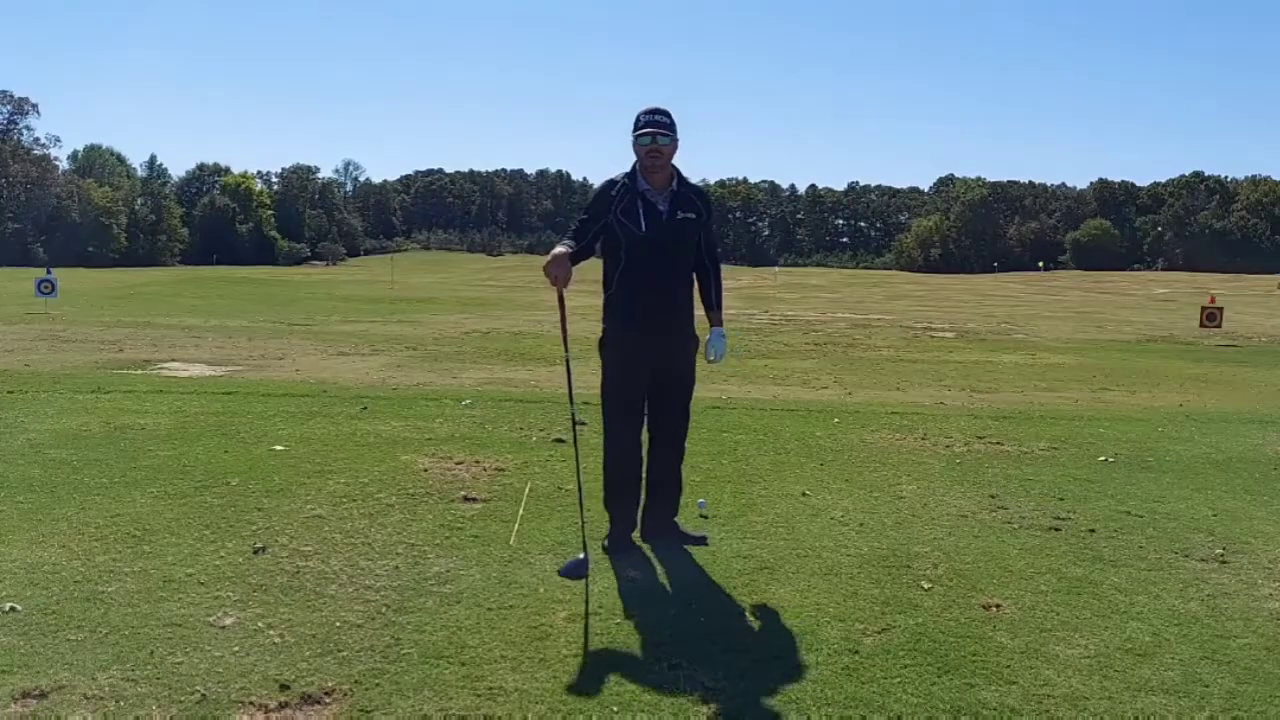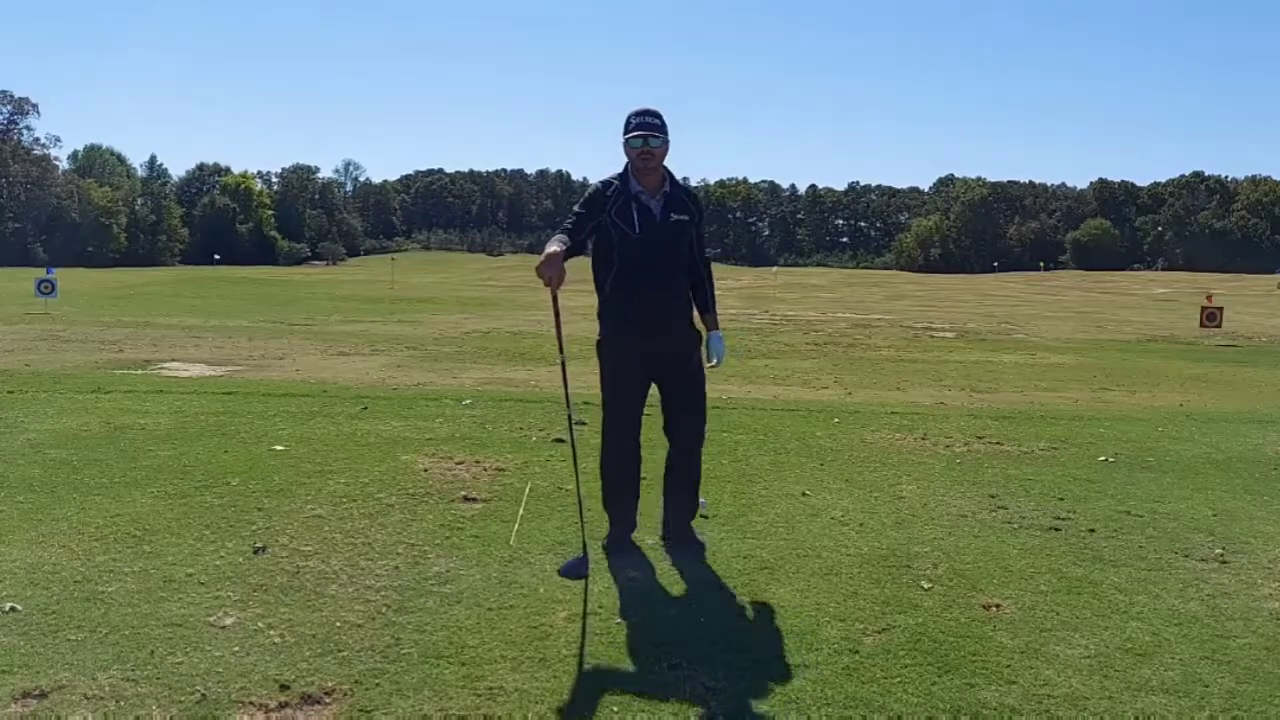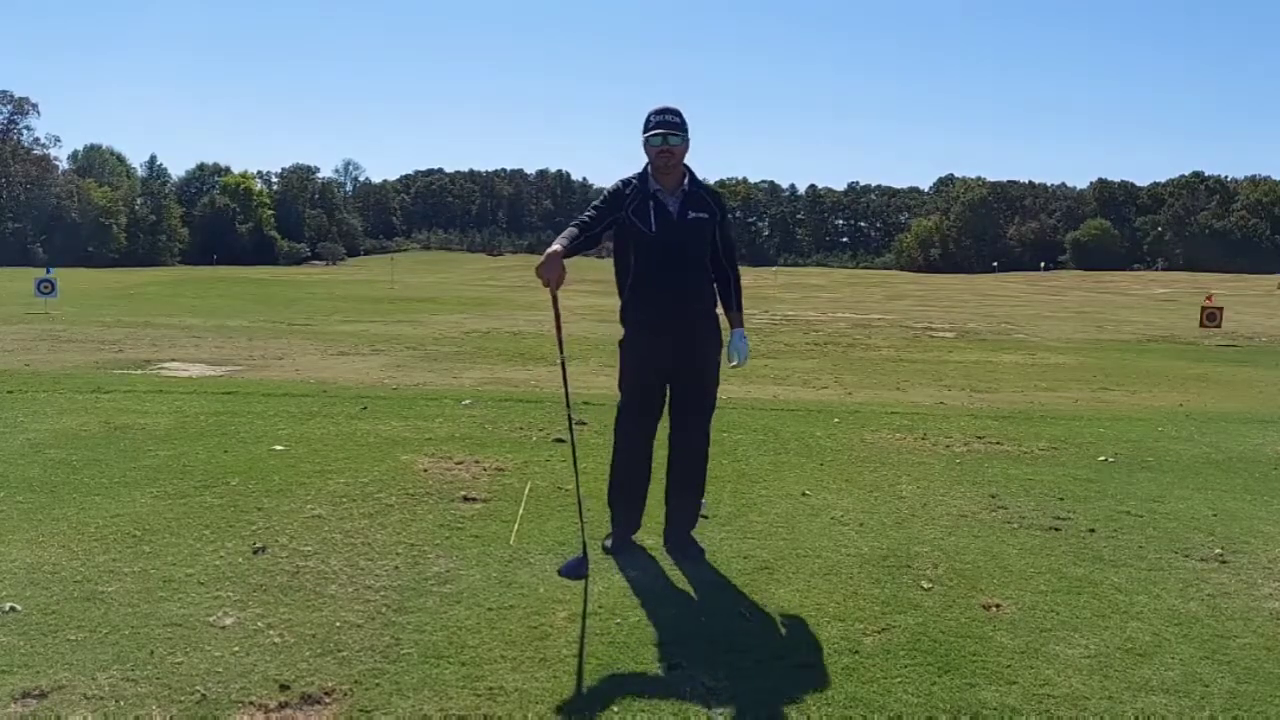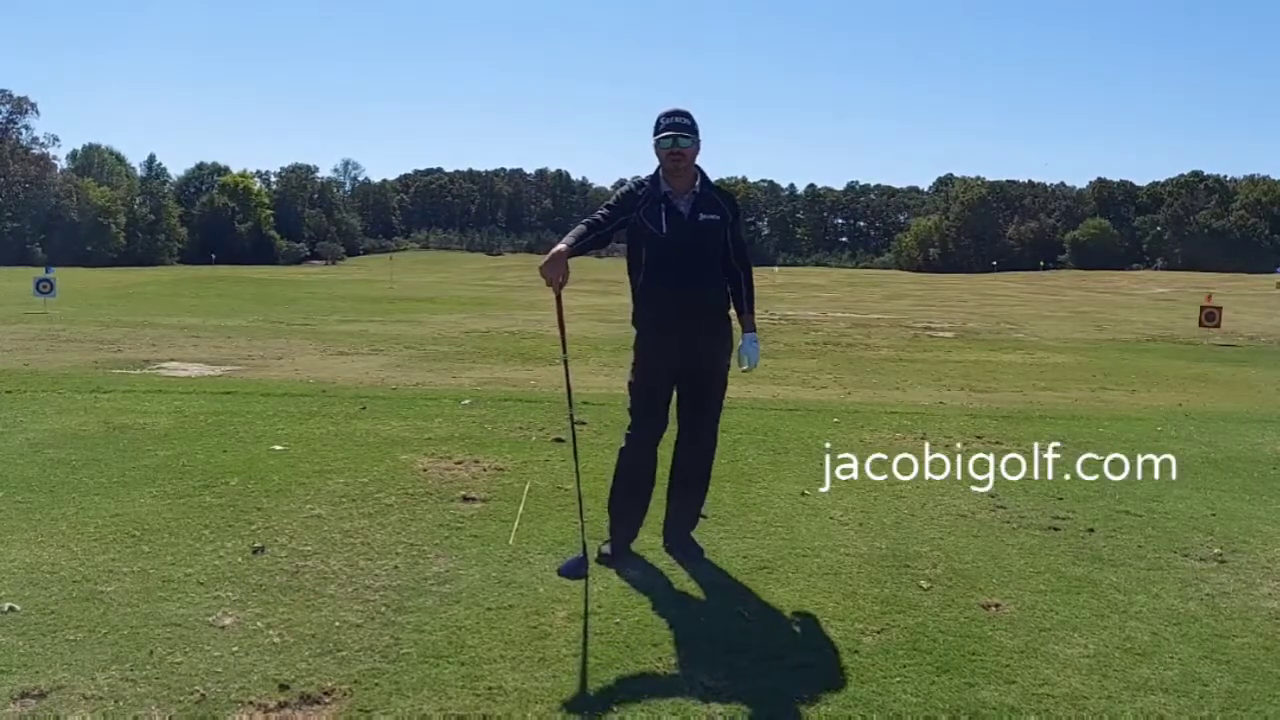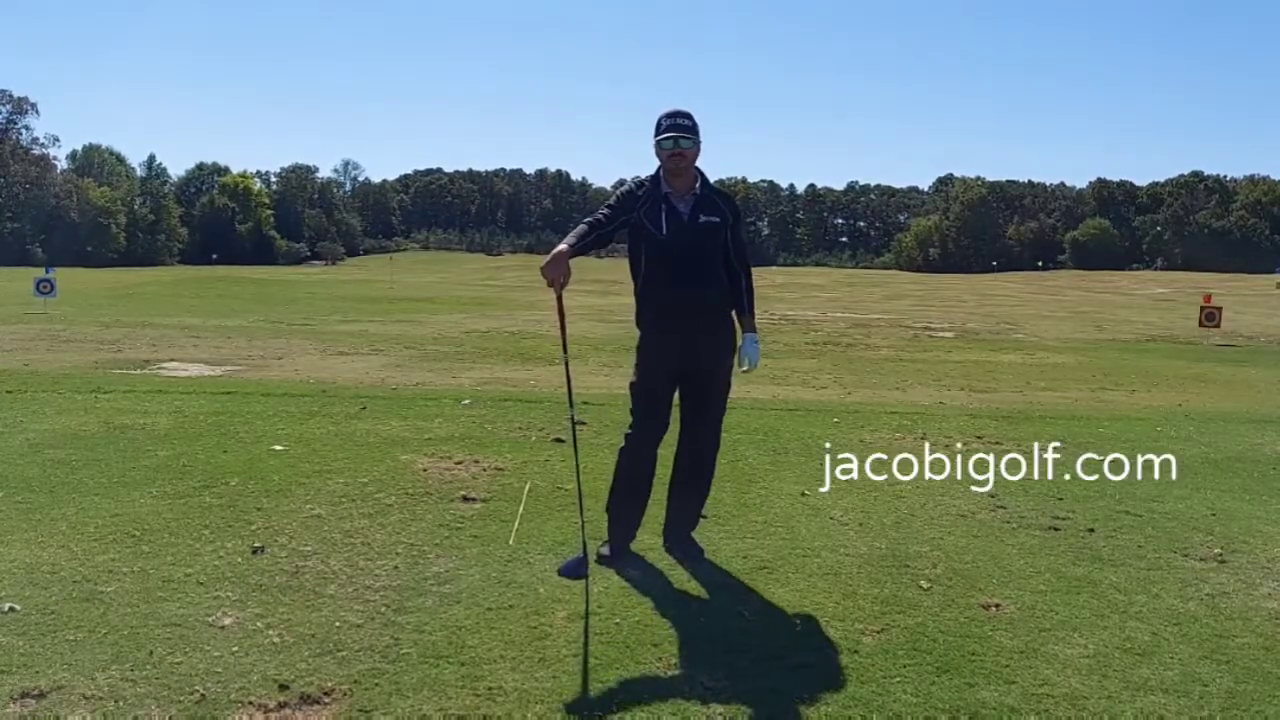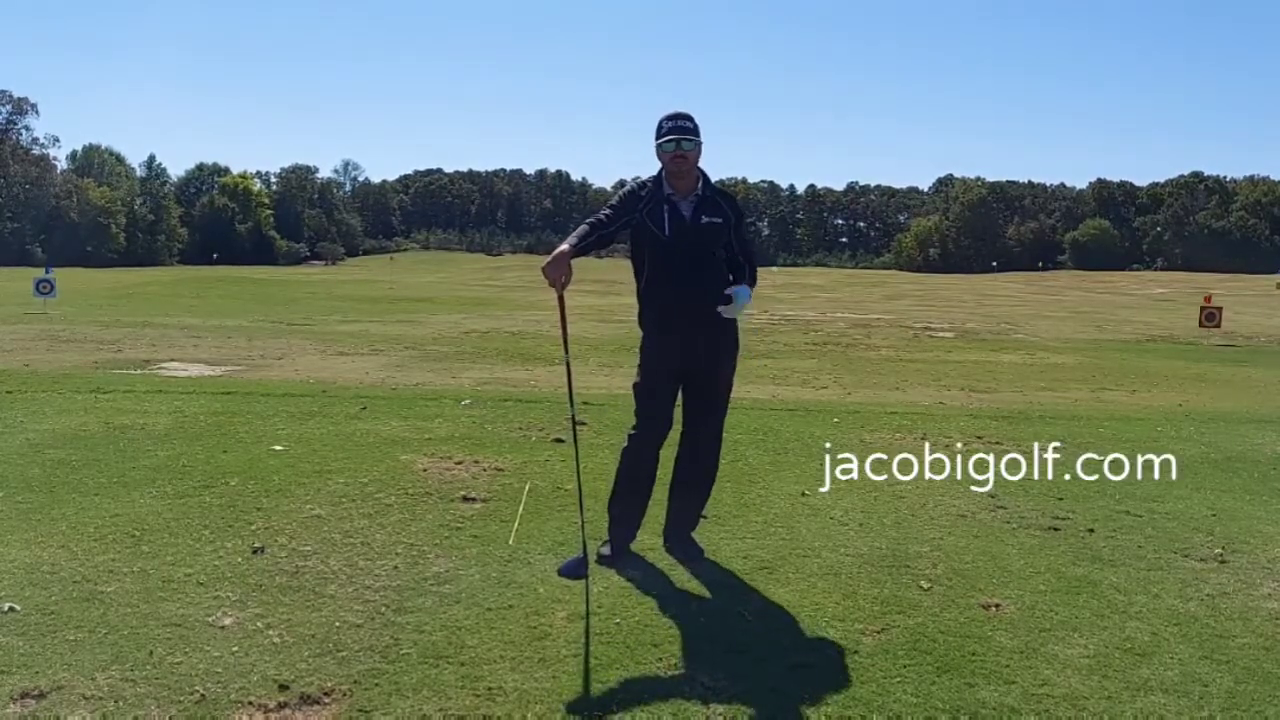
dt=0.5s
person 1, frame 1
left shoulder: (695, 200)
right shoulder: (612, 194)
left elbow: (707, 264)
right elbow: (583, 235)
left wrist: (716, 324)
right wrist: (564, 252)
left hip: (677, 334)
right hip: (624, 333)
left knee: (671, 431)
right knee: (622, 430)
left ankle: (660, 520)
right ankle: (620, 525)
person 1, frame 2
left shoulder: (687, 202)
right shoulder: (605, 196)
left elbow: (698, 267)
right elbow: (574, 229)
left wrist: (712, 328)
right wrist: (556, 250)
left hip: (678, 334)
right hip: (622, 336)
left knee: (688, 429)
right knee: (620, 433)
left ankle: (678, 524)
right ankle: (620, 525)
person 1, frame 3
left shoulder: (709, 201)
right shoulder: (624, 195)
left elbow: (726, 266)
right elbow: (588, 225)
left wrist: (736, 326)
right wrist: (558, 249)
left hip: (700, 335)
right hip: (643, 335)
left knee: (692, 435)
right knee: (634, 432)
left ankle: (680, 529)
right ankle: (622, 526)
person 1, frame 4
left shoulder: (722, 203)
right shoulder: (637, 196)
left elbow: (738, 269)
right elbow: (598, 225)
left wrist: (749, 331)
right wrist: (563, 249)
left hip: (711, 337)
right hip: (655, 335)
left knee: (699, 438)
right knee: (642, 434)
left ankle: (680, 531)
right ankle: (620, 533)
person 1, frame 5
left shoulder: (721, 204)
right shoulder: (638, 197)
left elbow: (739, 271)
right elbow: (598, 225)
left wrist: (748, 331)
right wrist: (564, 250)
left hip: (713, 338)
right hip: (657, 337)
left knee: (701, 439)
right knee: (643, 434)
left ankle: (680, 531)
right ankle: (619, 534)
person 1, frame 6
left shoulder: (724, 204)
right shoulder: (640, 197)
left elbow: (745, 262)
right elbow: (601, 224)
left wrist: (744, 289)
right wrist: (567, 249)
left hip: (716, 339)
right hip: (661, 336)
left knee: (703, 439)
right knee: (647, 434)
left ankle: (680, 532)
right ankle: (620, 533)
